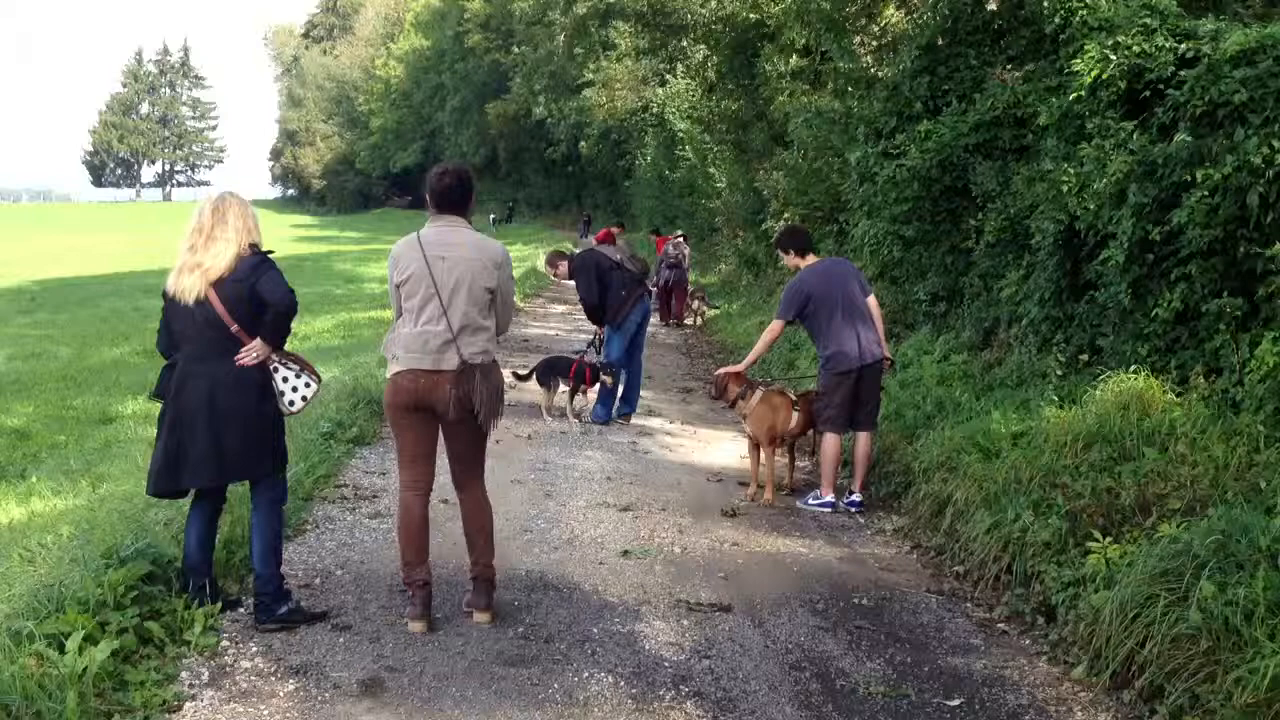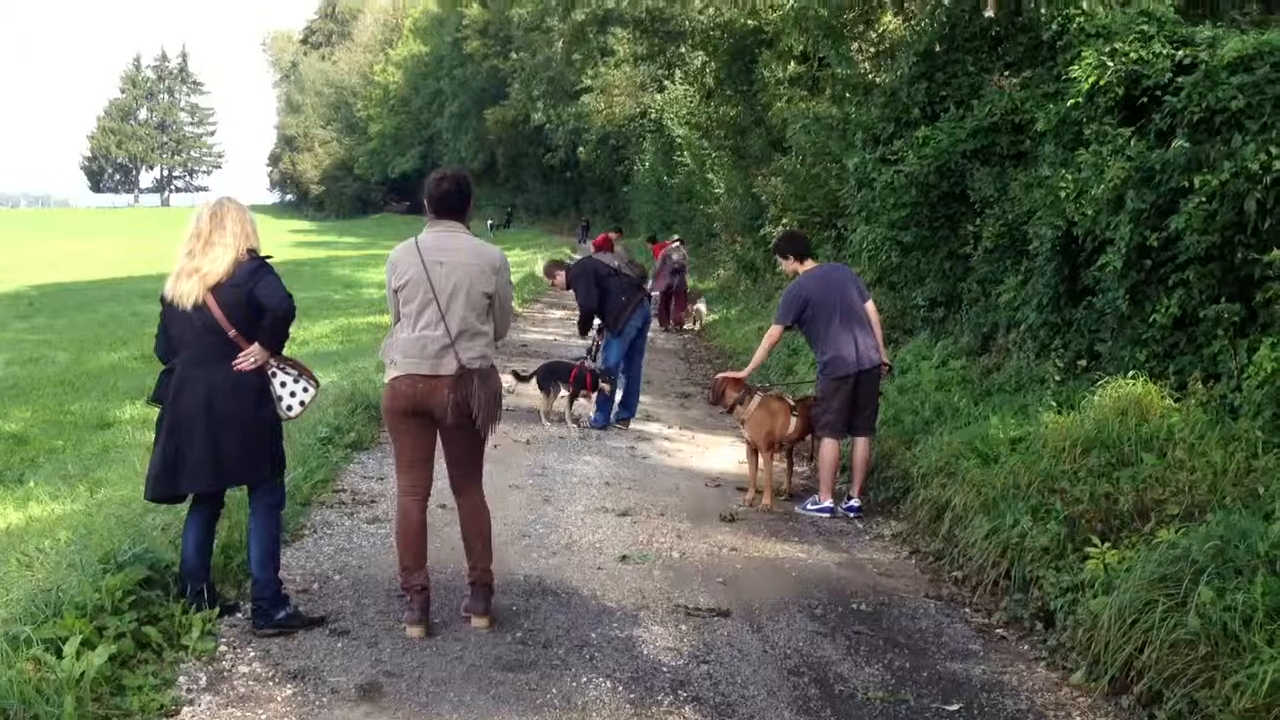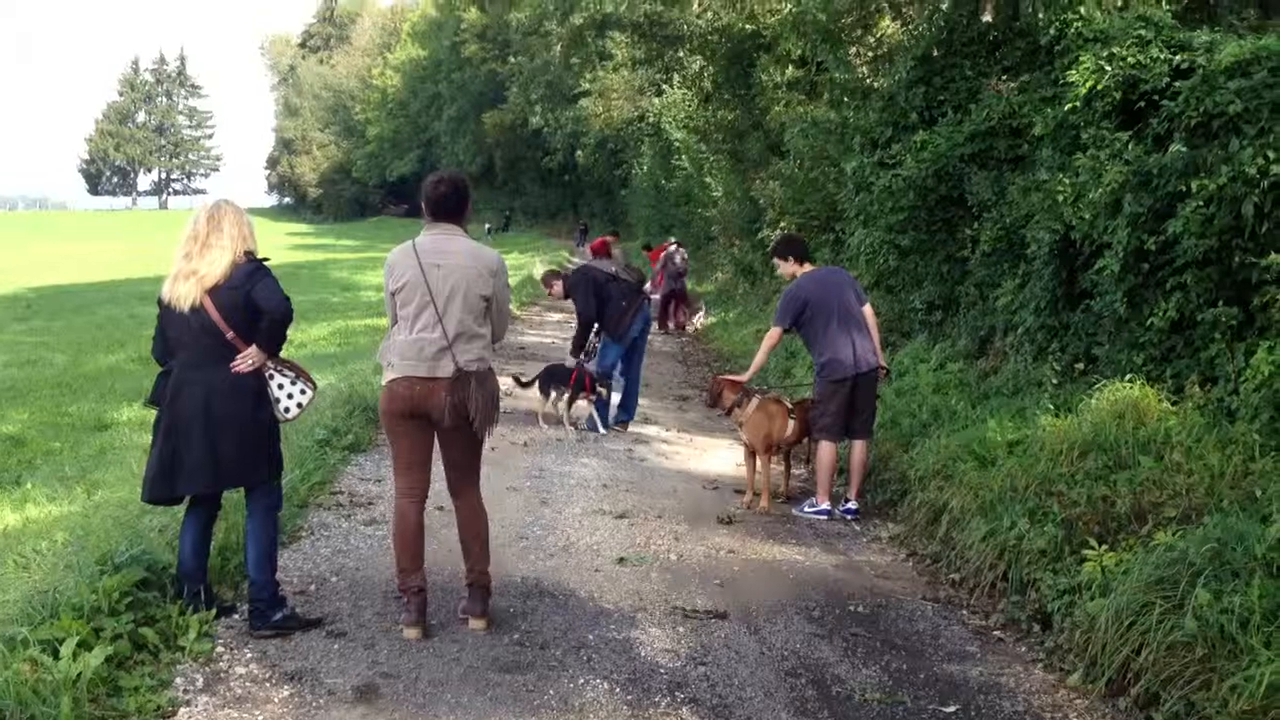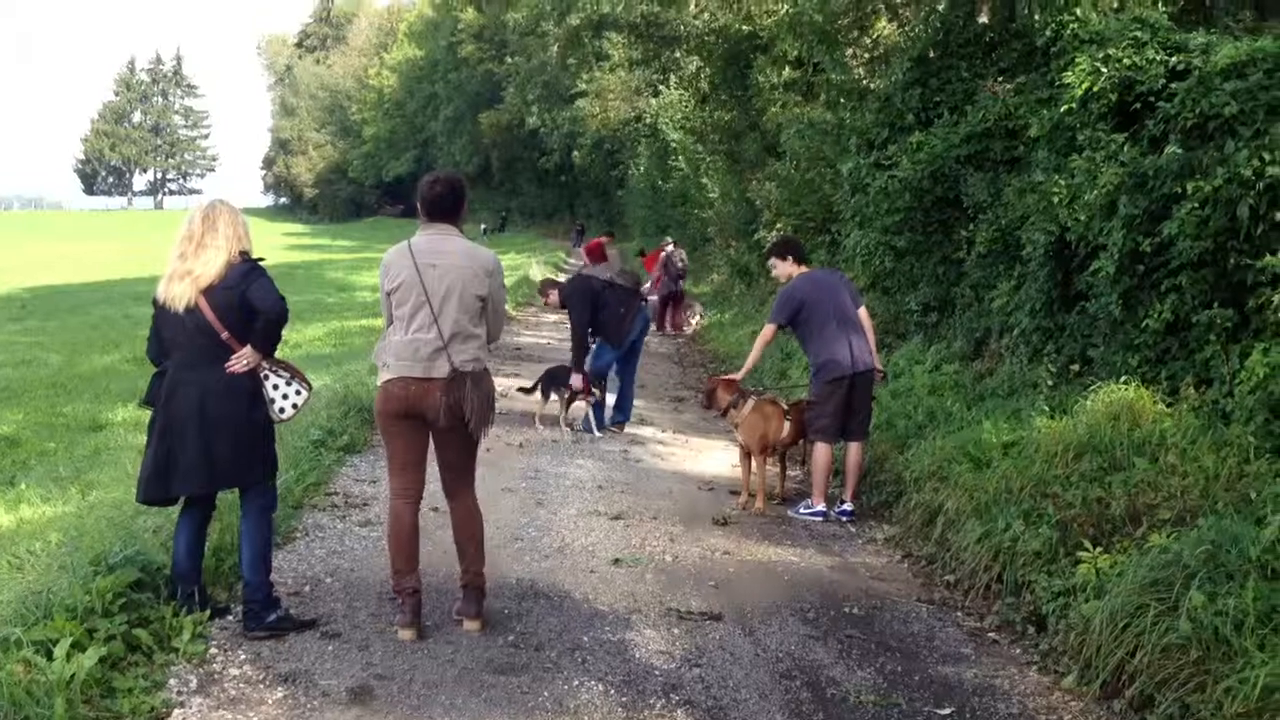
dt=0.1s
person 1, frame 1
left shoulder: (403, 250)
right shoulder: (492, 253)
left elbow: (398, 314)
right elbow: (503, 322)
left hip: (410, 374)
right hip: (469, 376)
left knee: (414, 485)
right knee: (471, 484)
left ankle: (418, 596)
right ankle: (482, 589)
person 1, frame 2
left shoulder: (401, 256)
right shoulder: (490, 258)
left elbow: (396, 320)
right elbow: (501, 327)
left hip: (407, 380)
right hip: (467, 382)
left knee: (411, 490)
right knee: (469, 489)
left ankle: (416, 601)
right ankle: (480, 594)
person 1, frame 3
left shoulder: (398, 258)
right shoulder: (488, 261)
left elbow: (393, 322)
right elbow: (498, 330)
left hip: (405, 382)
right hip: (464, 384)
left knee: (409, 492)
right knee: (466, 490)
left ankle: (412, 603)
right ankle: (477, 595)
person 1, frame 4
left shoulder: (394, 258)
right shoulder: (484, 261)
left elbow: (389, 322)
right elbow: (494, 330)
left hip: (400, 382)
right hip: (460, 385)
left knee: (403, 493)
right knee: (461, 491)
left ankle: (407, 604)
right ankle: (472, 596)
person 2, frame 1
left shoulder: (179, 277)
right shoulder: (252, 265)
left elbow: (166, 345)
right elbow: (283, 301)
right wrist: (269, 342)
left hip: (193, 400)
right hip: (243, 399)
left knee: (207, 494)
right knee: (267, 495)
left ankle: (198, 592)
right ankle: (271, 602)
person 2, frame 2
left shoulder: (177, 283)
right shoulder: (250, 270)
left elbow: (164, 350)
right elbow: (281, 307)
right wrist: (266, 347)
left hip: (191, 404)
right hip: (241, 404)
left knee: (204, 499)
right knee: (265, 500)
left ankle: (196, 596)
right ankle: (268, 607)
person 2, frame 3
left shoulder: (175, 285)
right shoulder: (247, 272)
left elbow: (161, 352)
right elbow: (279, 309)
right wrist: (264, 349)
left hip: (188, 406)
right hip: (238, 405)
left knee: (202, 500)
right knee: (262, 502)
left ankle: (193, 598)
right ankle: (265, 609)
person 2, frame 4
left shoulder: (170, 285)
right shoulder: (243, 273)
left elbow: (156, 352)
right elbow: (275, 309)
right wrist: (259, 349)
left hip: (183, 406)
right hip: (233, 406)
left knee: (196, 501)
right knee: (257, 503)
left ankle: (187, 599)
right ankle: (259, 611)
person 3, frame 1
left shoulder: (799, 285)
right shoulder: (845, 266)
left elbow: (773, 331)
right elbow: (874, 306)
left wrist: (743, 365)
right wrist: (883, 348)
left hip: (839, 361)
right hip: (871, 356)
left knee: (831, 428)
right knee: (864, 427)
left ankle: (826, 495)
right ankle: (855, 494)
person 3, frame 2
left shoulder: (797, 290)
right shoulder: (844, 272)
left elbow: (773, 336)
right elbow: (872, 312)
left wrist: (745, 372)
right wrist: (882, 353)
left hip: (837, 366)
right hip: (869, 362)
left knee: (829, 433)
right knee: (862, 433)
left ankle: (825, 500)
right ankle: (854, 499)
person 3, frame 3
left shoulder: (796, 292)
right shoulder: (841, 275)
left elbow: (772, 339)
right elbow: (869, 315)
left wrist: (748, 375)
right wrist: (879, 356)
left hip: (835, 369)
right hip: (866, 364)
left knee: (827, 436)
right knee: (860, 436)
left ankle: (822, 503)
right ankle: (851, 502)
person 3, frame 4
left shoulder: (791, 292)
right shoulder: (836, 278)
left elbow: (766, 337)
right elbow: (864, 317)
left wrist: (742, 373)
right wrist: (876, 359)
left hip: (831, 370)
right hip: (863, 365)
left knee: (822, 437)
right knee: (855, 437)
left ankle: (817, 504)
right ankle: (848, 503)
